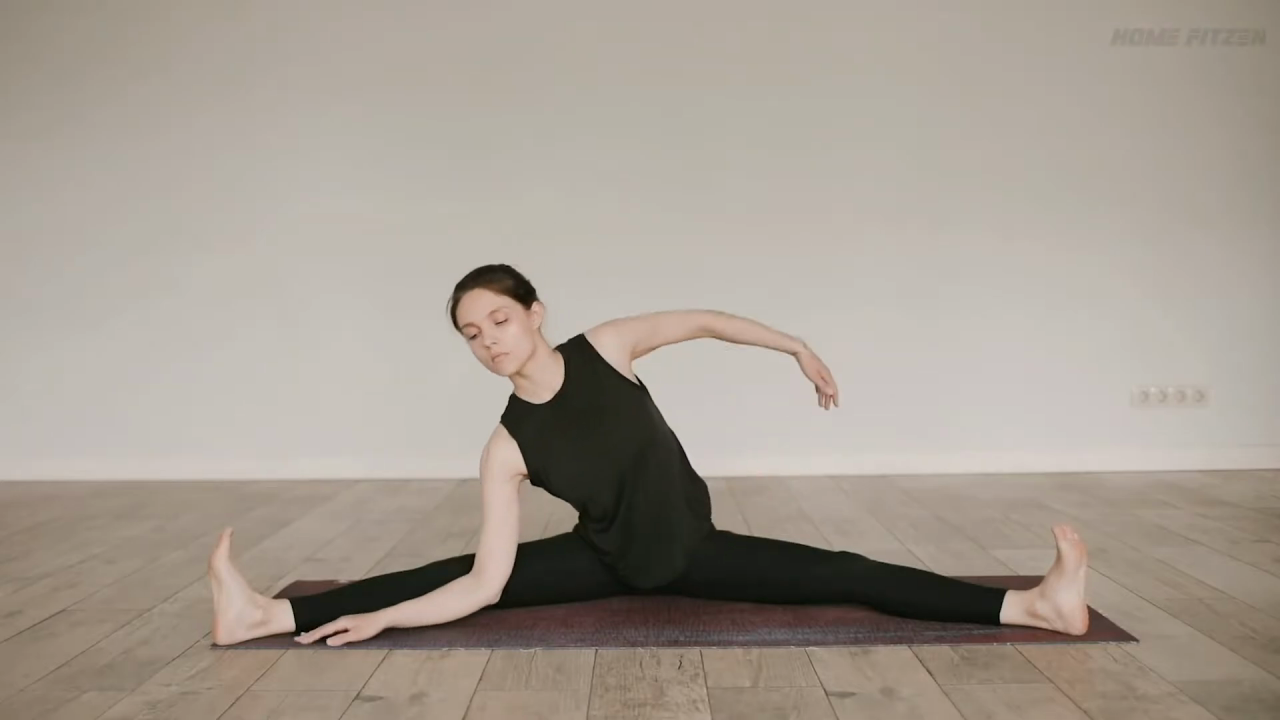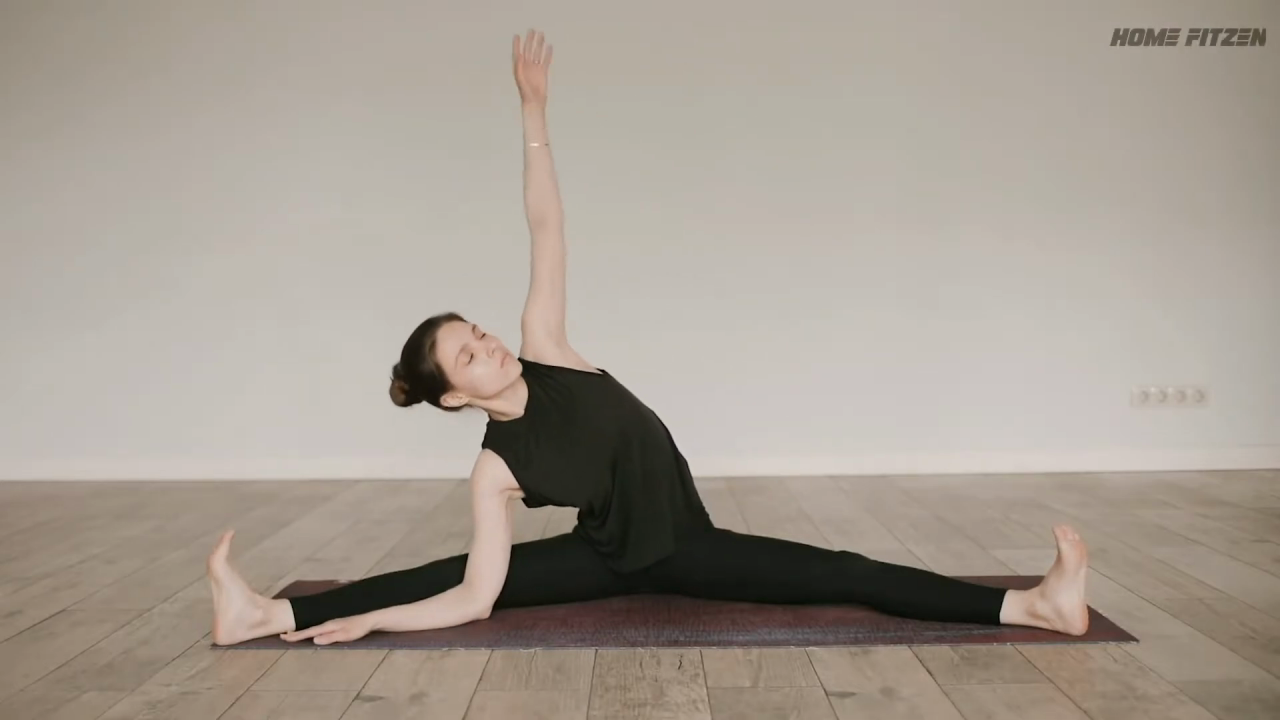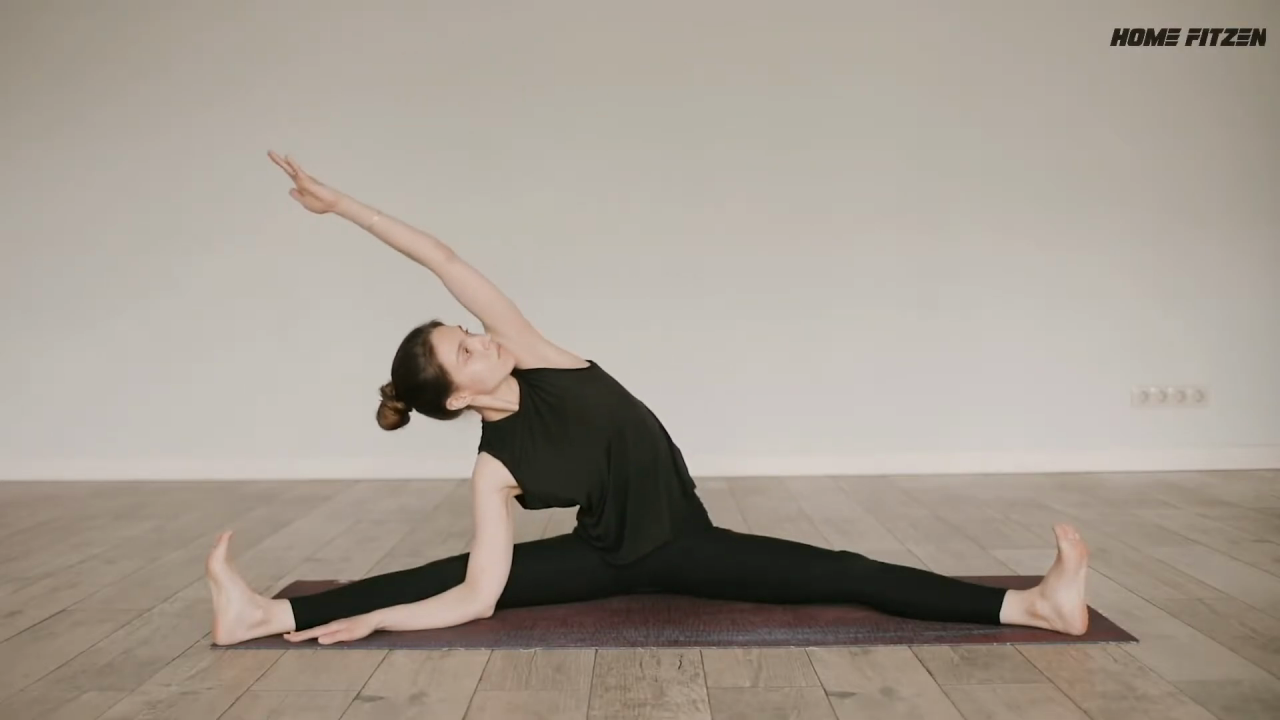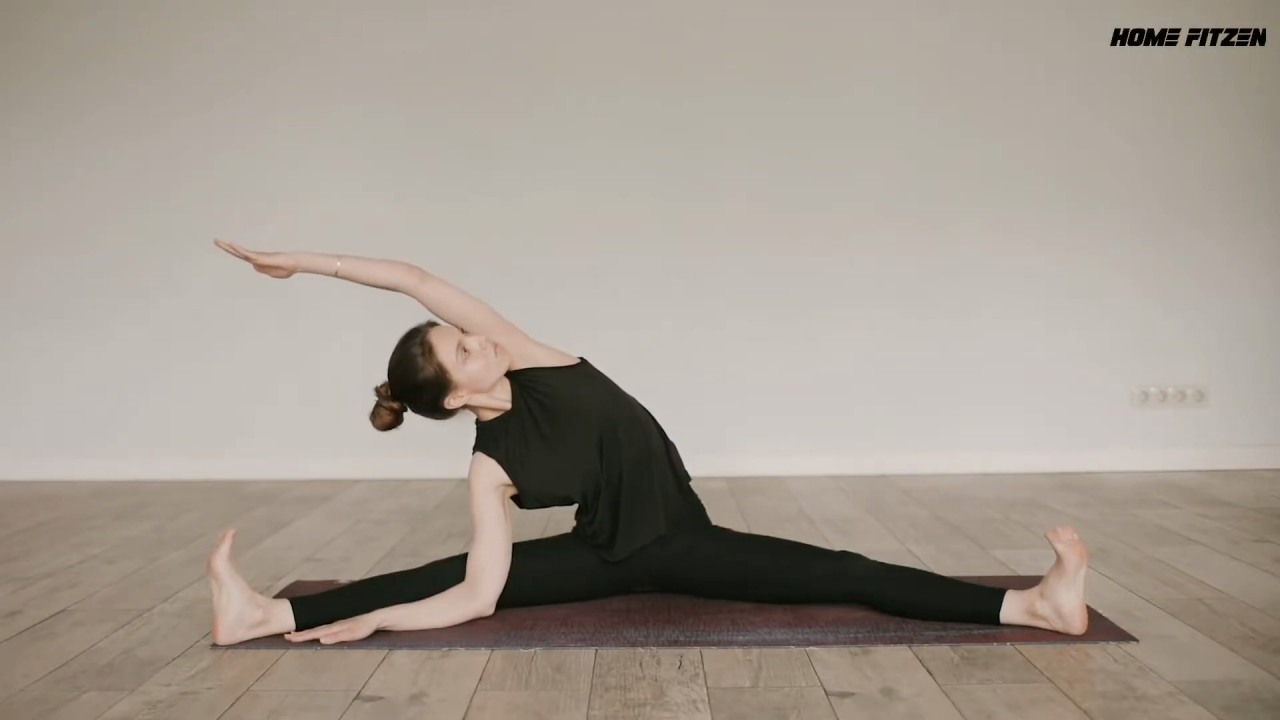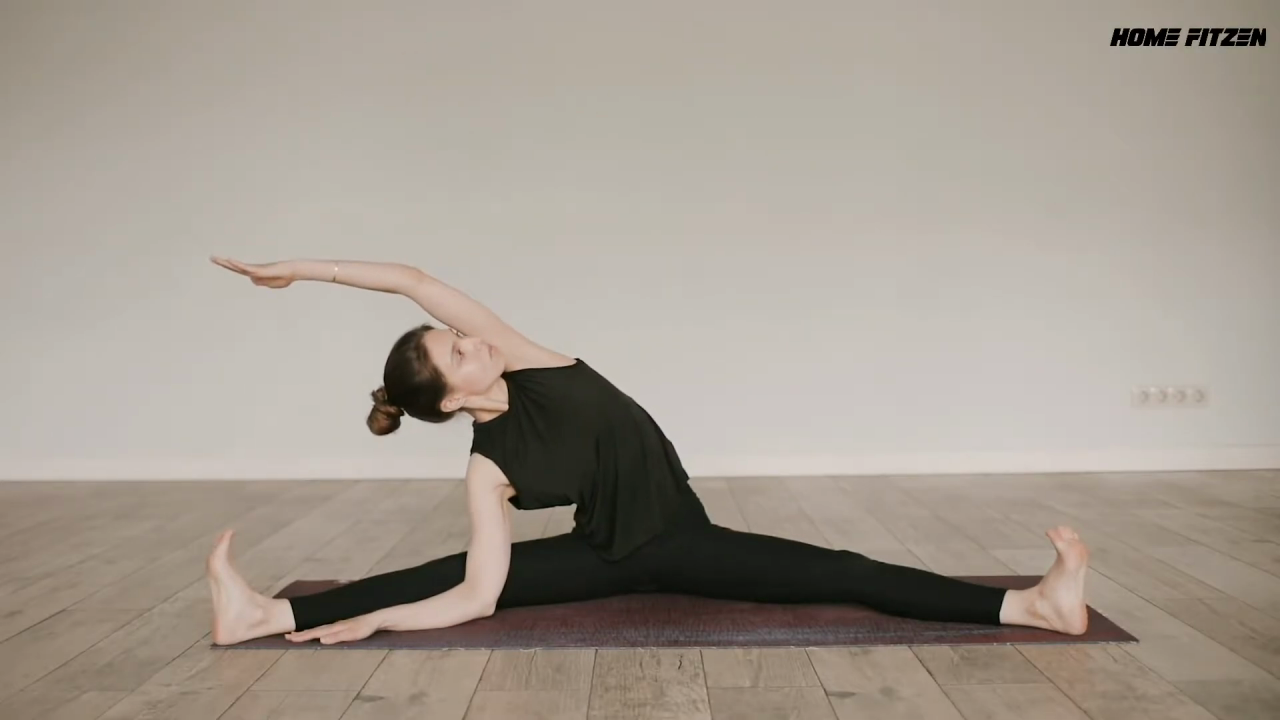
dt=1s
person 1, frame 1
left shoulder: (605, 346)
right shoulder: (505, 448)
left elbow: (701, 321)
right elbow: (486, 585)
left wrist: (797, 344)
right wrist: (380, 618)
left hip: (690, 549)
right hip: (604, 560)
left knee: (842, 574)
right knee: (456, 572)
left ankle: (1029, 605)
right ankle: (271, 615)
person 1, frame 2
left shoulder: (541, 351)
right shoulder: (495, 469)
left elbow: (546, 229)
right elbow: (477, 600)
left wrist: (534, 110)
right wrist: (370, 621)
left hip: (683, 545)
right hip: (605, 558)
left knee: (844, 575)
right knee: (452, 571)
left ankle: (1027, 604)
person 1, frame 3
left shoulder: (531, 354)
right shoulder: (493, 470)
left elbow: (446, 260)
right elbow: (480, 597)
left wrist: (343, 205)
right wrist: (372, 620)
left hip: (681, 544)
right hip: (608, 557)
left knee: (841, 573)
right knee: (457, 571)
left ankle: (1028, 604)
person 1, frame 4
left shoulder: (528, 358)
right shoulder: (489, 468)
left elbow: (419, 279)
right elbow: (481, 596)
left wrist: (308, 260)
right wrist: (372, 620)
left hip: (679, 539)
right hip: (606, 556)
left knee: (841, 575)
right knee: (450, 571)
left ankle: (1028, 605)
person 1, frame 5
left shoulder: (523, 358)
right shoulder: (487, 469)
left elbow: (416, 280)
right elbow: (481, 597)
right wrist: (374, 620)
left hip: (679, 536)
right hip: (605, 554)
left knee: (837, 572)
right knee: (450, 571)
left ankle: (1029, 605)
